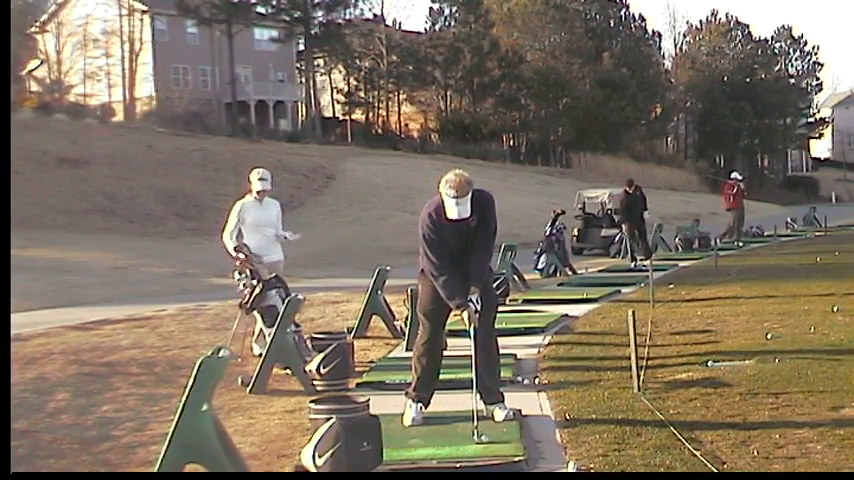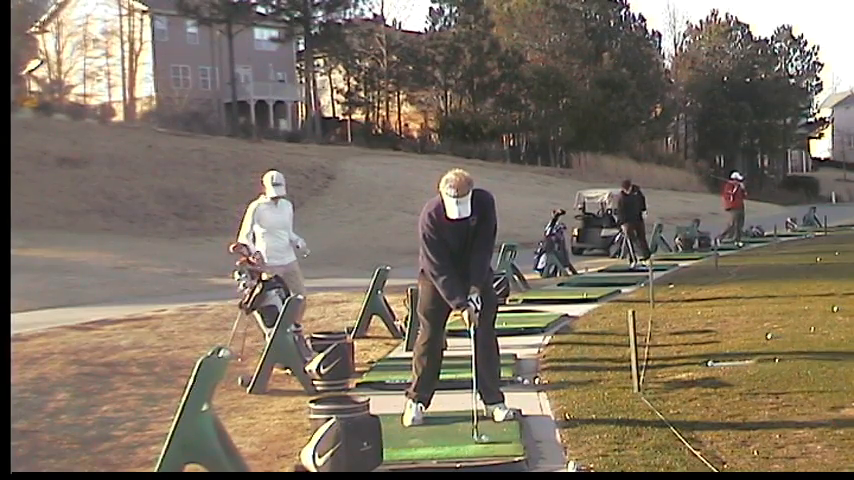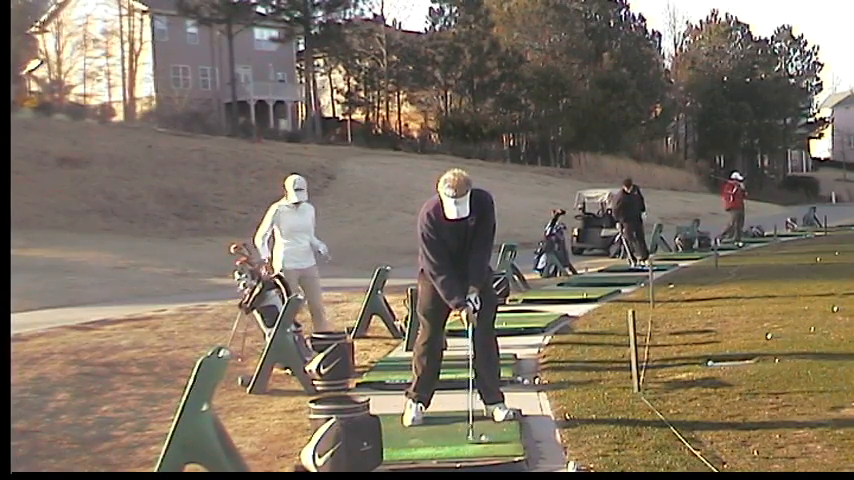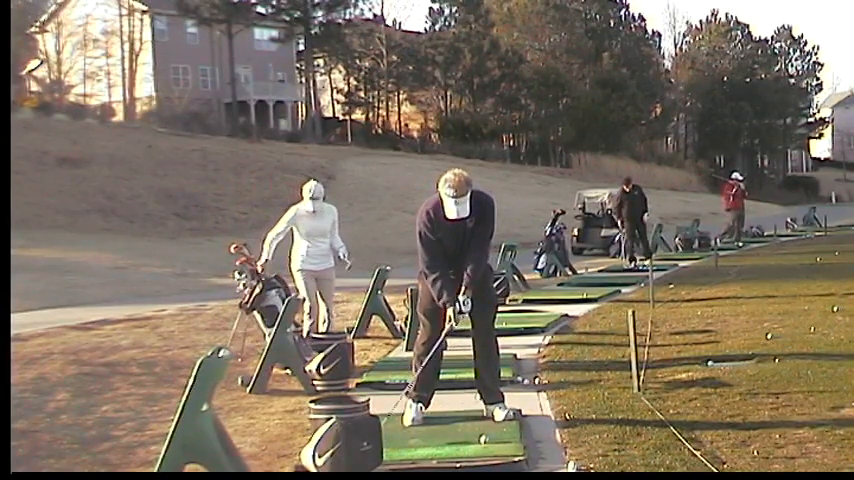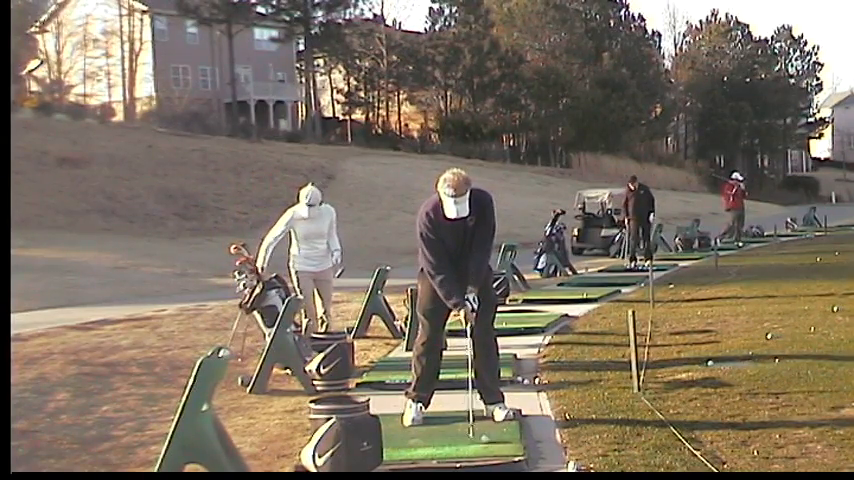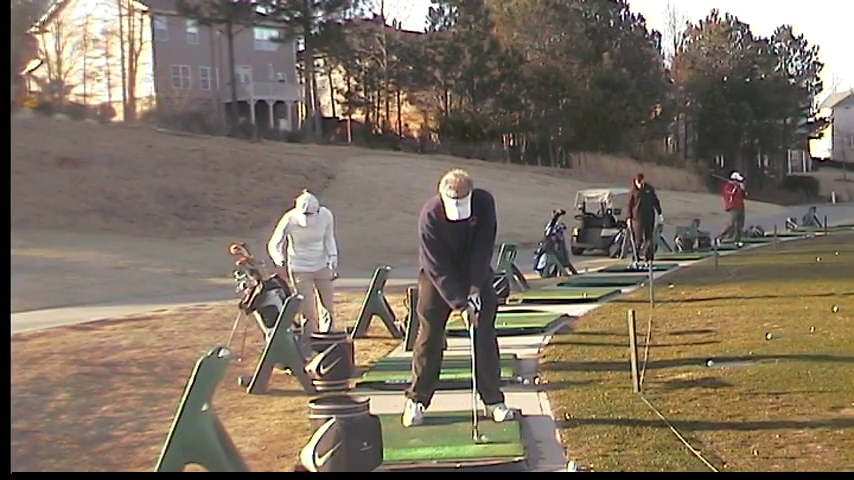
dt=0.5s
person 1, frame 1
left shoulder: (485, 202)
right shoulder: (430, 215)
left elbow: (484, 249)
right elbow: (438, 267)
left wrist: (475, 290)
right wrist: (460, 304)
left hip: (477, 274)
right hip: (437, 277)
left knee: (485, 335)
right knee: (429, 335)
left ankle: (493, 400)
right ankle: (416, 400)
person 1, frame 2
left shoulder: (485, 202)
right shoulder: (430, 215)
left elbow: (483, 249)
right elbow: (438, 267)
left wrist: (475, 291)
right wrist: (460, 304)
left hip: (477, 274)
right hip: (437, 276)
left knee: (485, 335)
right knee: (429, 335)
left ankle: (493, 400)
right ankle: (416, 400)
person 1, frame 3
left shoulder: (483, 202)
right shoulder: (429, 215)
left elbow: (482, 249)
right elbow: (437, 267)
left wrist: (474, 290)
right wrist: (458, 303)
left hip: (476, 274)
right hip: (436, 277)
left knee: (485, 334)
right knee: (429, 335)
left ankle: (493, 400)
right ankle: (416, 400)
person 1, frame 4
left shoulder: (484, 204)
right shoulder: (428, 213)
left elbow: (478, 251)
right elbow: (430, 264)
left wrist: (467, 291)
right wrist: (447, 301)
left hip: (475, 275)
right hip: (436, 276)
left knee: (485, 334)
right knee: (429, 334)
left ankle: (493, 400)
right ankle: (416, 400)
person 1, frame 5
left shoulder: (483, 202)
right shoulder: (428, 214)
left elbow: (482, 249)
right elbow: (435, 266)
left wrist: (472, 290)
right wrist: (457, 303)
left hip: (476, 274)
right hip: (437, 277)
left knee: (484, 334)
right knee: (429, 335)
left ankle: (493, 400)
right ankle: (416, 400)
person 1, frame 6
left shoulder: (485, 203)
right shoulder: (430, 215)
left elbow: (484, 249)
right elbow: (438, 268)
left wrist: (475, 291)
right wrist: (460, 304)
left hip: (476, 273)
right hip: (437, 276)
left knee: (485, 334)
right knee: (429, 335)
left ankle: (493, 400)
right ankle: (416, 400)
person 2, frame 1
left shoulder: (274, 205)
right shoulder: (242, 206)
left elbow: (278, 232)
right elbow: (227, 235)
left wrist: (287, 235)
right wrist: (236, 252)
left hip: (276, 259)
right hip: (255, 262)
left ankle: (259, 343)
right ankle: (262, 344)
person 2, frame 2
left shoulder: (287, 206)
right shoulder: (256, 208)
right elbow: (243, 238)
left wrist: (299, 242)
right wrist: (254, 252)
left hip: (289, 262)
right hip: (268, 265)
person 2, frame 3
left shoulder: (309, 209)
right shoulder: (277, 210)
right elbow: (260, 237)
left wrist: (321, 247)
right wrist: (266, 258)
left hip: (309, 265)
right hip: (286, 267)
left knee: (317, 308)
person 2, frame 4
left shoulder: (331, 211)
right shoulder: (295, 213)
right elbow: (273, 236)
left wrist: (341, 249)
right wrist: (264, 259)
left hip: (326, 266)
right hip: (303, 267)
left knee: (327, 310)
right knee: (311, 310)
person 2, frame 5
left shoulder: (329, 212)
right shoulder: (292, 215)
right elbow: (272, 239)
left wrist: (336, 253)
right wrist: (261, 265)
left hip: (324, 267)
right hip: (301, 268)
left knee: (325, 311)
right knee: (309, 313)
person 2, frame 6
left shoulder: (326, 215)
right shoulder: (289, 220)
right elbow: (274, 245)
left wrist: (332, 257)
right wrist: (281, 262)
left hip: (322, 266)
right hip: (299, 269)
left knee: (327, 309)
right knee: (309, 313)
